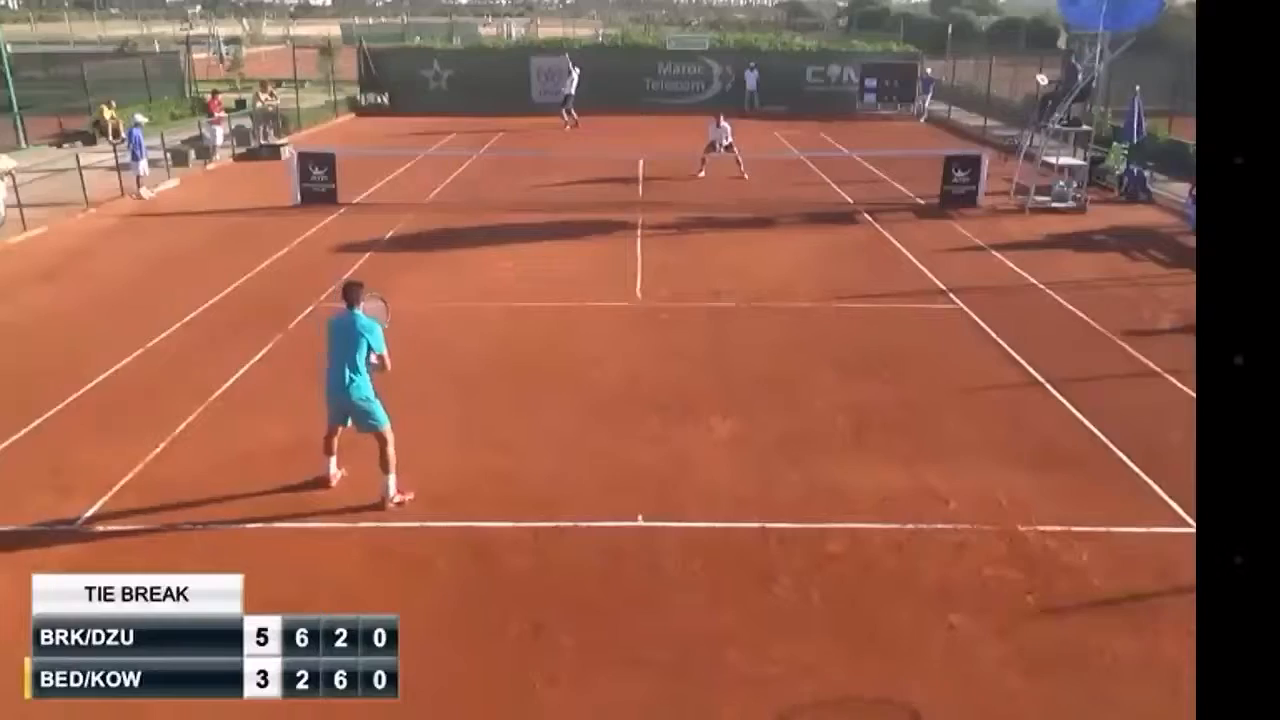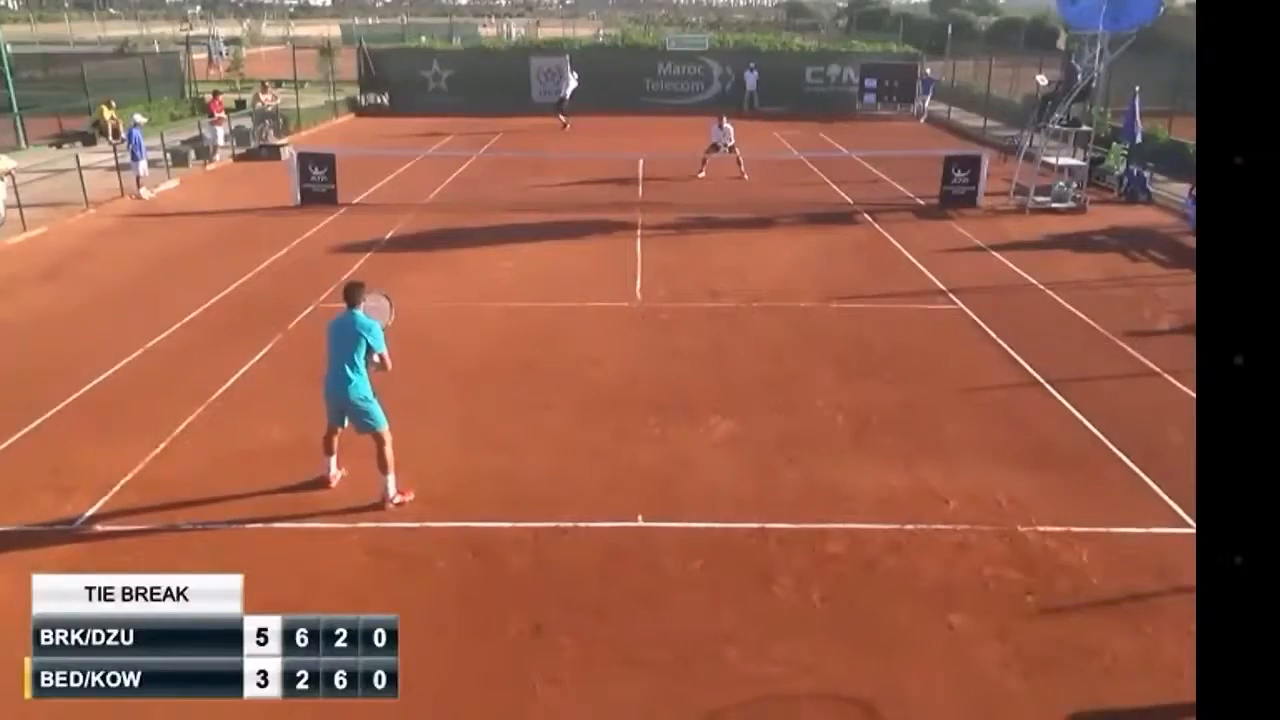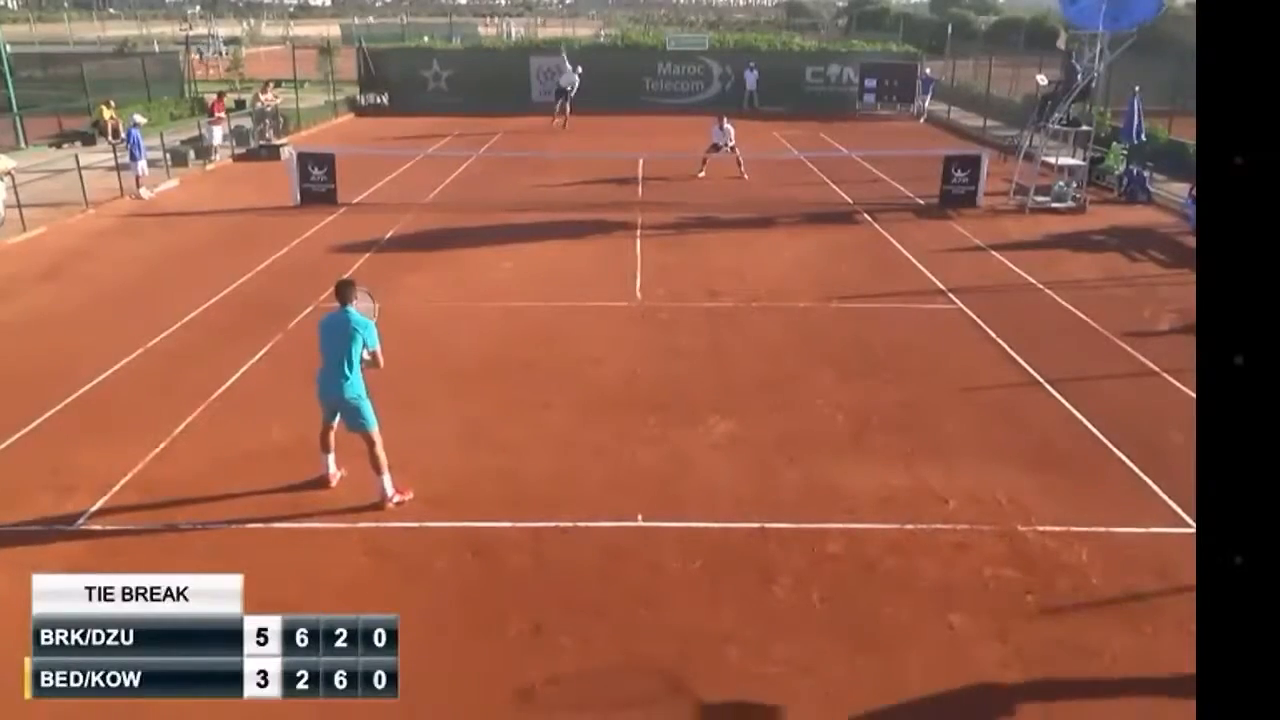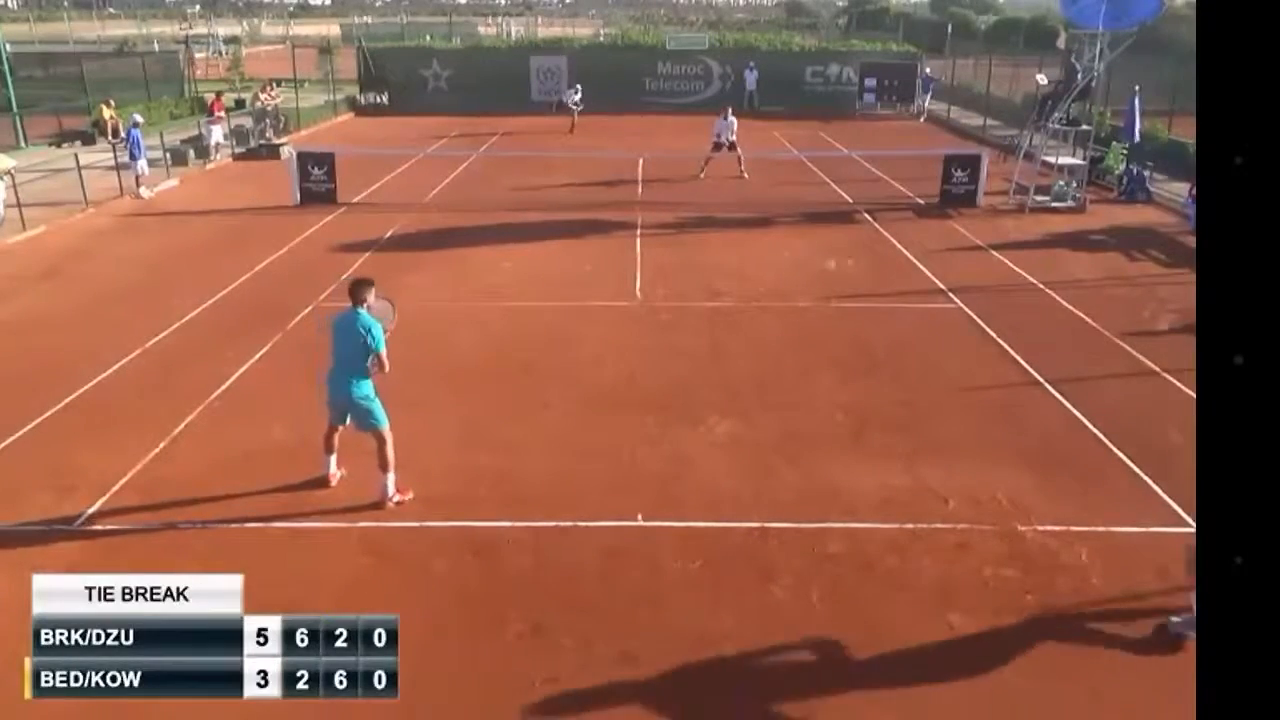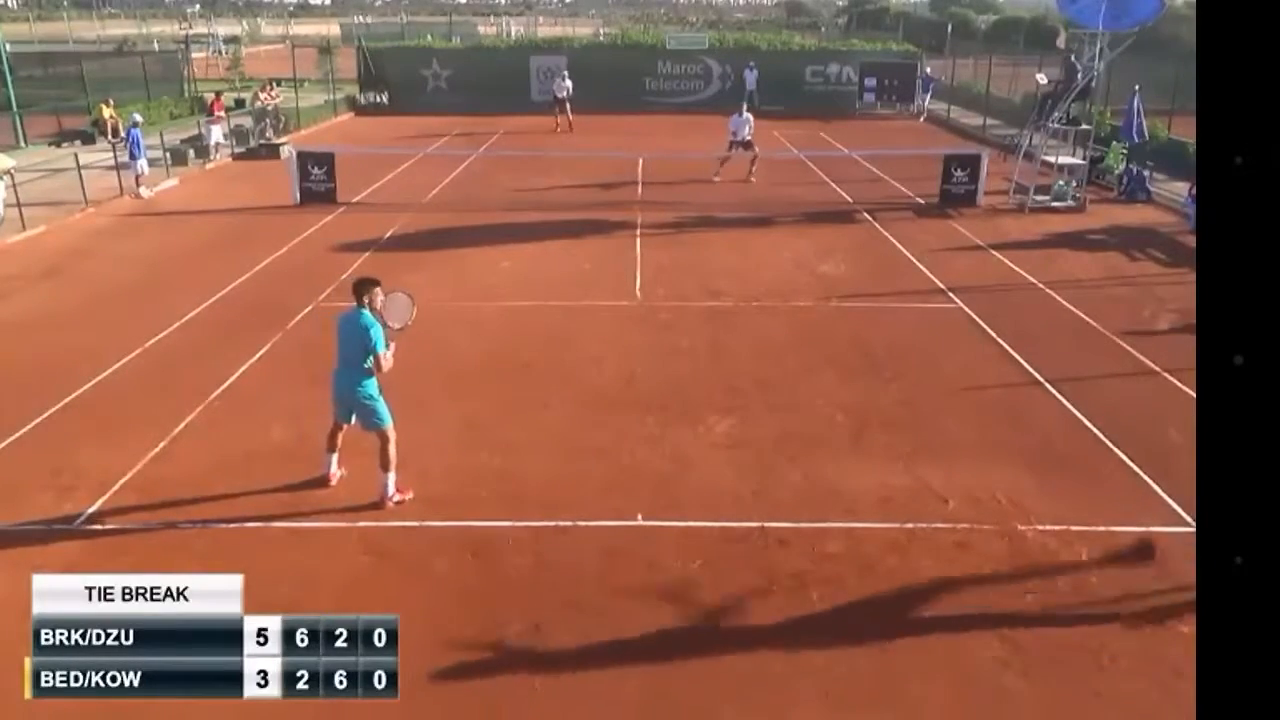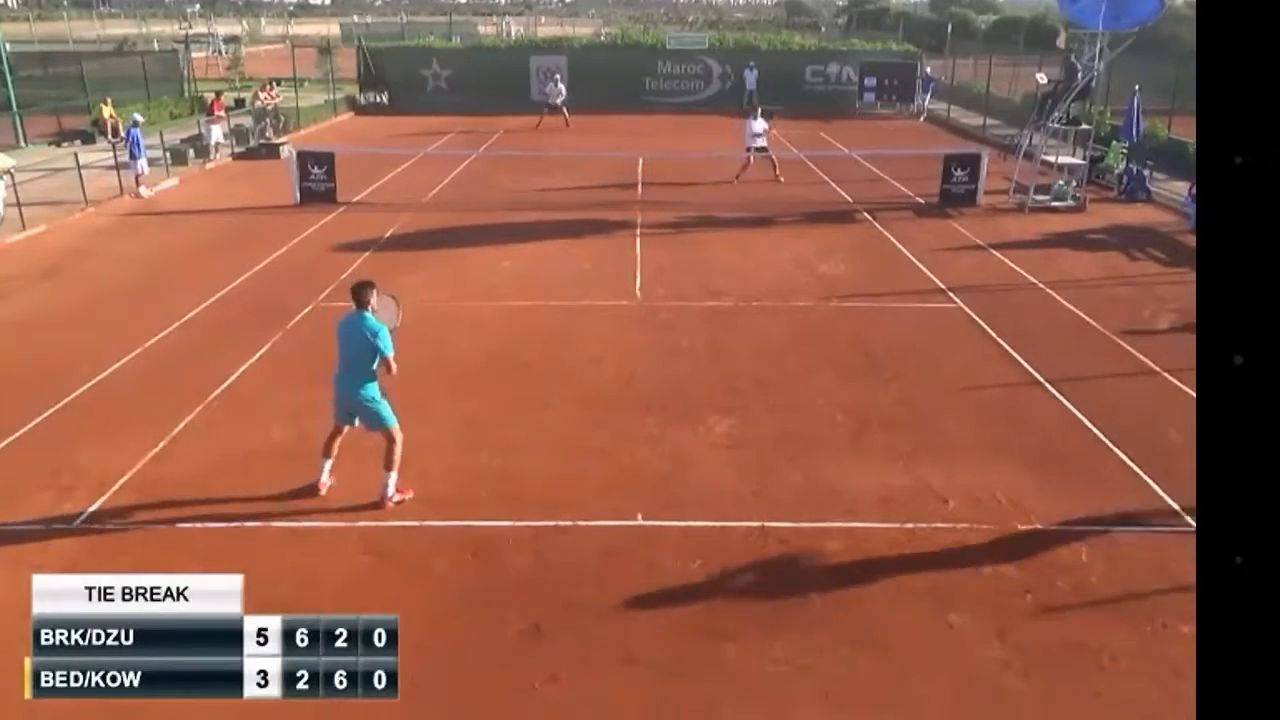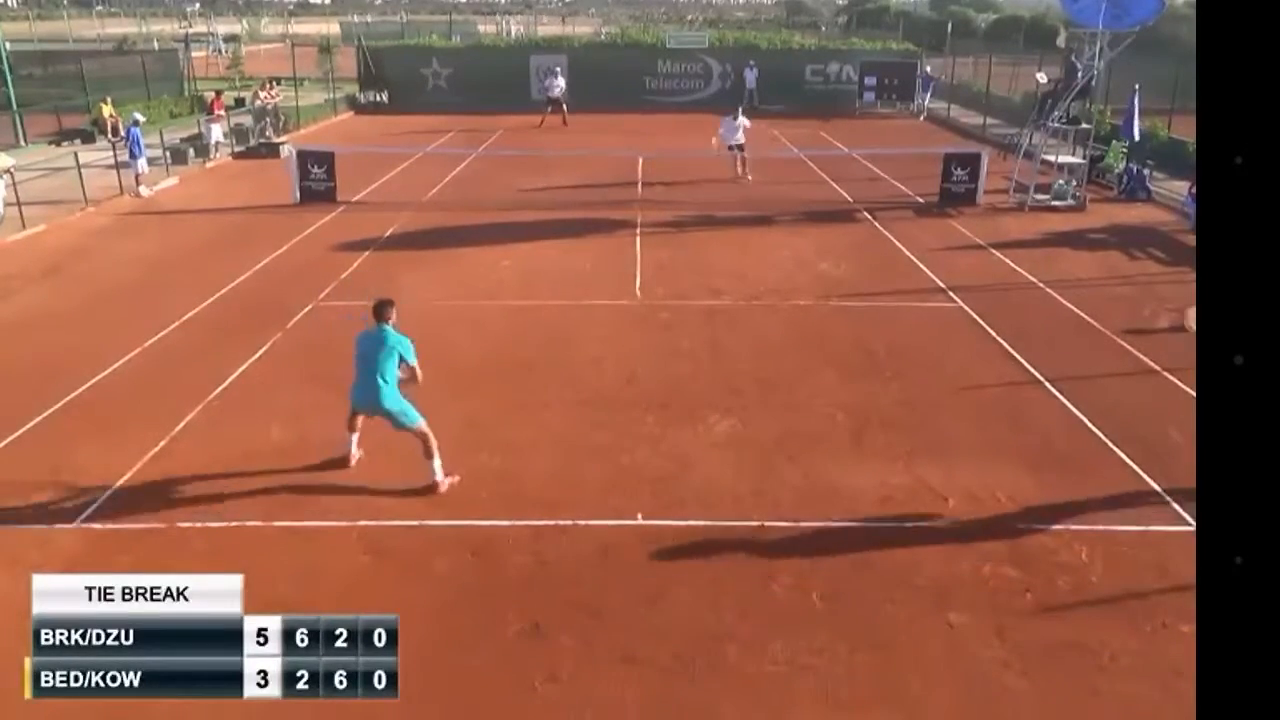
dt=0.4s
person 1, frame 1
left shoulder: (333, 323)
right shoulder: (371, 327)
right elbow: (385, 366)
left hip: (334, 390)
right hip: (359, 393)
left knee: (332, 432)
right knee: (386, 439)
left ankle: (332, 473)
right ankle: (391, 494)
person 1, frame 2
left shoulder: (334, 324)
right shoulder: (370, 327)
right elbow: (386, 366)
left hip: (332, 390)
right hip: (357, 393)
left knee: (332, 430)
right knee: (384, 440)
left ankle: (332, 473)
right ankle: (391, 494)
person 1, frame 3
left shoulder: (325, 322)
right shoulder: (364, 325)
right elbow: (379, 363)
left hip: (325, 387)
right hip: (350, 391)
left knee: (328, 426)
right knee: (374, 440)
left ankle: (331, 473)
right ankle: (389, 493)
person 1, frame 4
left shoulder: (338, 320)
right shoulder: (372, 326)
right elbow: (384, 367)
right wrist: (377, 361)
left hip: (335, 387)
right hip: (359, 391)
left knee: (333, 428)
right knee: (385, 438)
left ankle: (332, 472)
right ankle: (390, 493)
person 1, frame 5
left shoulder: (344, 319)
right shoulder: (372, 327)
right elbow: (381, 367)
left wrist: (383, 351)
right wrist: (390, 355)
left hip: (340, 385)
right hip: (363, 390)
left knee: (338, 426)
right knee: (388, 438)
left ankle: (332, 471)
right ankle: (389, 492)
person 1, frame 6
left shoulder: (343, 323)
right shoulder: (378, 330)
right elbow: (391, 370)
right wrist: (391, 358)
left hip: (342, 389)
right hip: (365, 394)
left knee: (338, 431)
right knee: (395, 438)
left ankle: (322, 480)
right ankle: (389, 493)
person 1, frame 7
left shoulder: (362, 339)
right shoulder: (401, 342)
right elbow: (417, 378)
right wrist: (400, 377)
left hip: (362, 395)
right hip: (387, 398)
left knee: (356, 412)
right knee: (425, 433)
left ankle: (353, 454)
right ankle: (439, 479)
